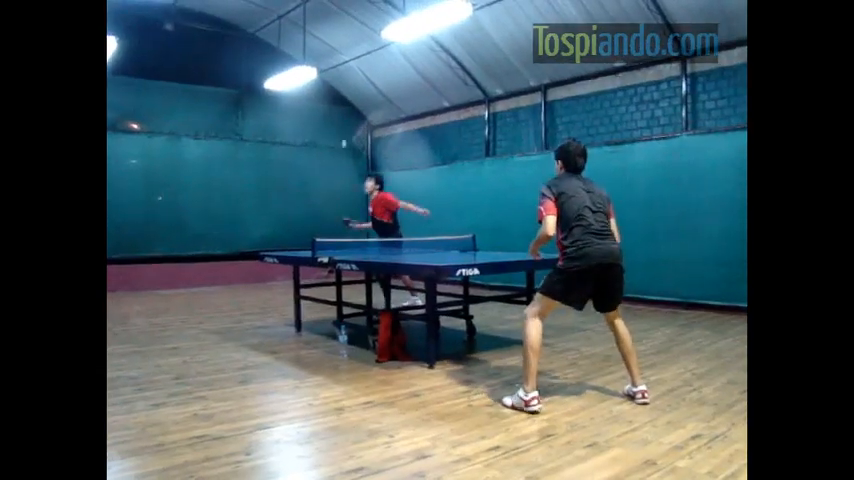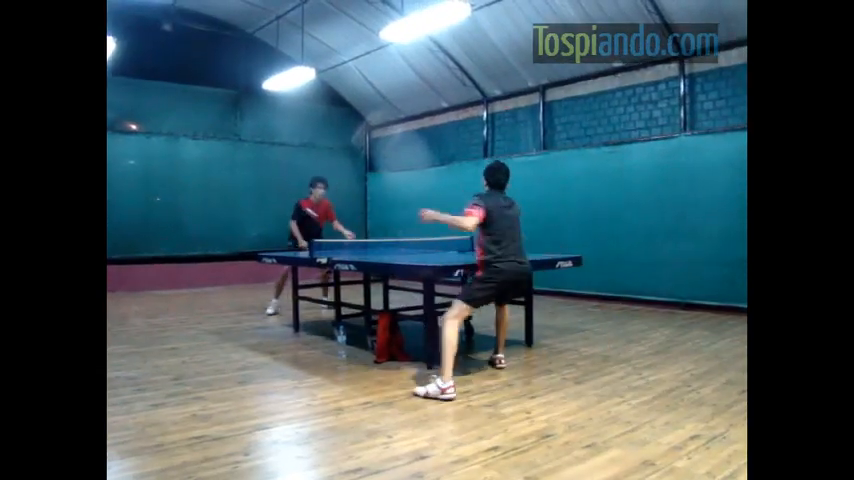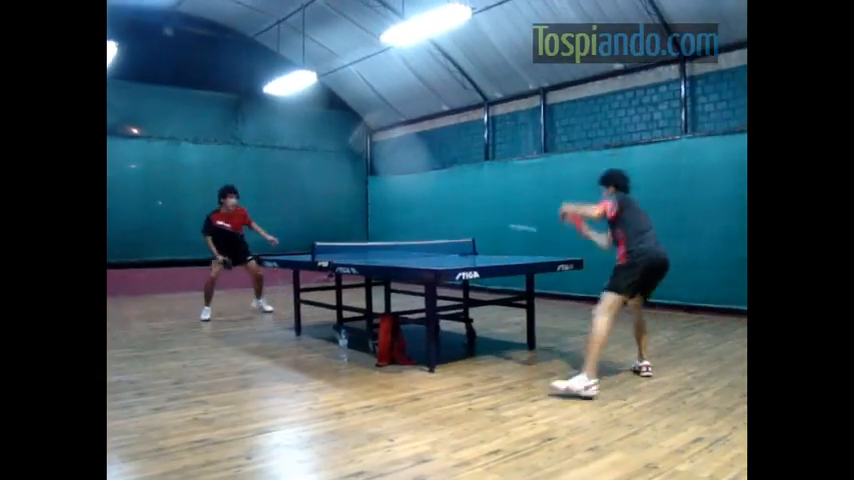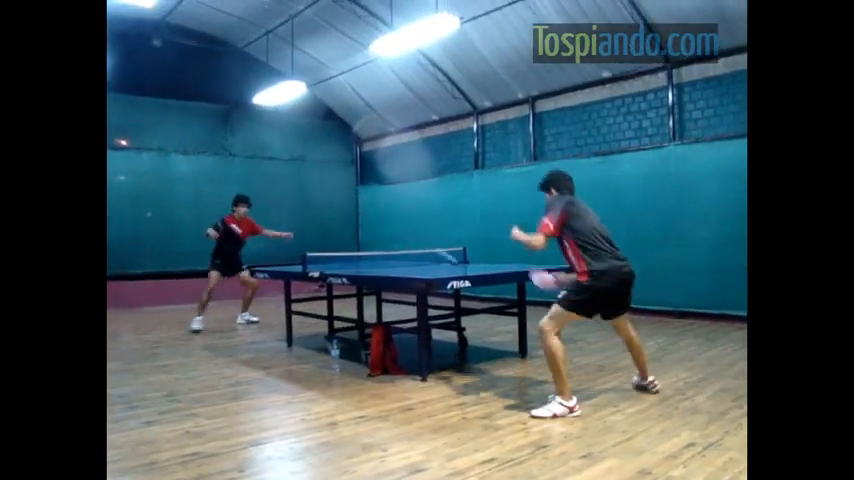
dt=1s
person 1, frame 1
left shoulder: (553, 187)
right shoulder: (599, 190)
left elbow: (549, 231)
left wrist: (533, 247)
left hip: (578, 259)
right hip: (611, 257)
left knee: (533, 314)
right knee: (615, 320)
left ankle: (528, 393)
right ankle: (638, 386)
person 1, frame 2
left shoulder: (482, 200)
right shoulder: (513, 206)
left elbow: (469, 224)
left wrist: (437, 216)
left hip: (496, 270)
right hip: (522, 271)
left knee: (452, 318)
right knee: (500, 303)
left ankle: (444, 382)
right ankle: (498, 355)
person 1, frame 3
left shoulder: (619, 200)
right shoulder: (631, 208)
left elbow: (593, 212)
right elbow: (607, 243)
left wrist: (568, 209)
right wrist: (584, 229)
left hip: (637, 259)
right hip: (659, 259)
left knee: (603, 312)
right knee: (635, 304)
left ankle: (587, 379)
right ankle: (643, 362)
person 1, frame 4
left shoulder: (559, 203)
right shoulder: (581, 210)
left elbow: (538, 242)
left wrist: (519, 236)
right wrist: (561, 279)
left hip: (598, 277)
right hip: (622, 271)
left knee: (547, 328)
right knee: (623, 328)
left ankle: (565, 401)
right ankle: (646, 380)
person 2, frame 1
left shoulder: (384, 197)
right shoulder: (372, 203)
left elbow: (402, 205)
left wrist: (419, 210)
right wrist: (356, 225)
left hip: (393, 239)
right ankle: (414, 298)
person 2, frame 2
left shoulder: (327, 205)
right shoulder: (301, 204)
left elbow: (334, 222)
right elbow: (293, 223)
left wrist: (345, 232)
right wrist: (300, 240)
right hip: (299, 243)
left knee: (326, 270)
right knee: (286, 270)
left ankle: (325, 299)
right ankle: (275, 302)
person 2, frame 3
left shoulder: (241, 212)
right shoulder: (212, 218)
left elbow: (252, 225)
right elbow: (208, 237)
left wrist: (267, 236)
right wrist: (217, 255)
left hip: (241, 249)
right hip: (222, 251)
left knee: (258, 275)
right knee: (212, 277)
left ankle: (259, 301)
right ankle: (207, 309)
person 2, frame 4
left shoulder: (249, 222)
right shoulder: (226, 220)
left elbow: (263, 231)
right elbow: (209, 230)
left wrist: (281, 234)
right wrist: (212, 233)
left hip: (235, 260)
right hip: (219, 259)
left knee: (253, 284)
right knee: (211, 287)
left ankle: (243, 315)
right ankle: (198, 318)
